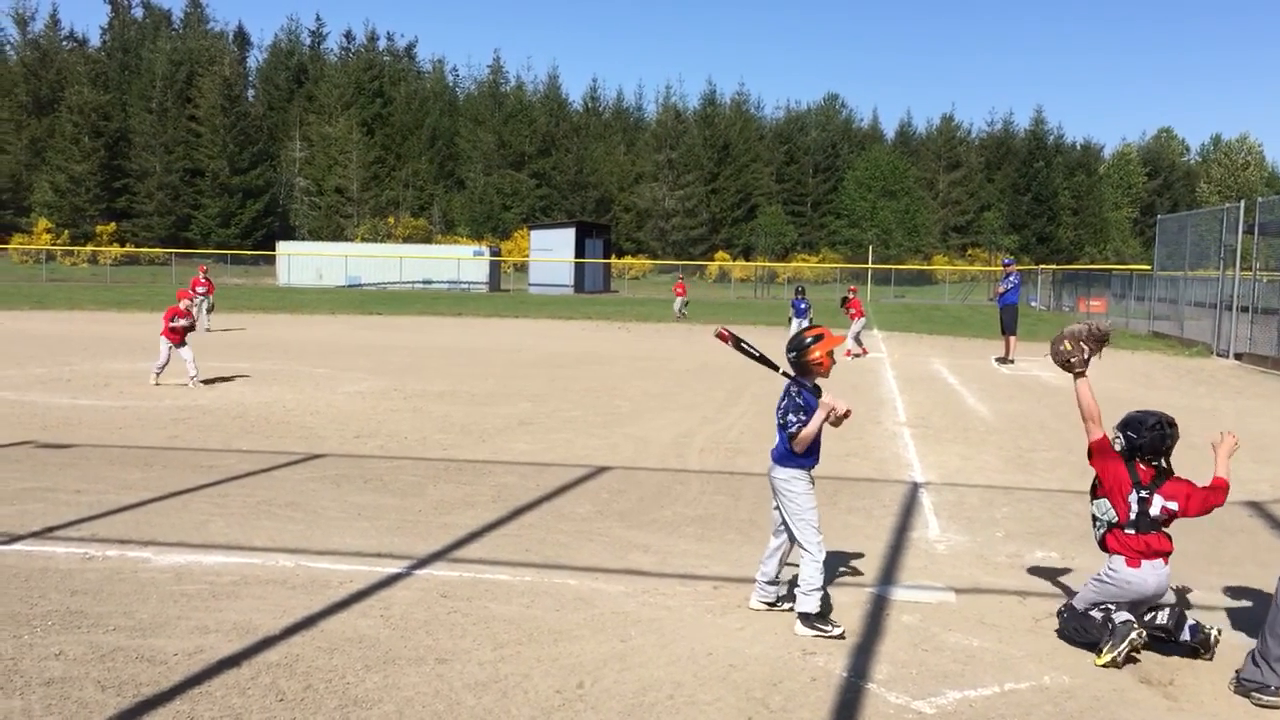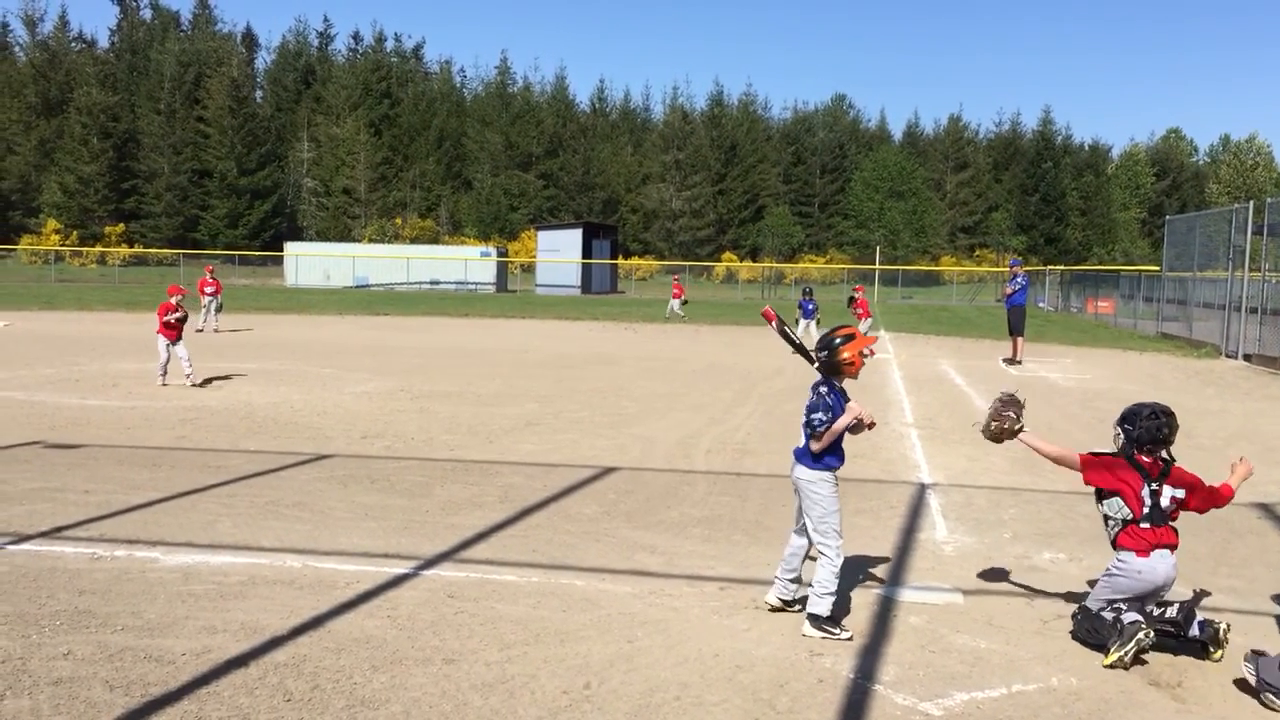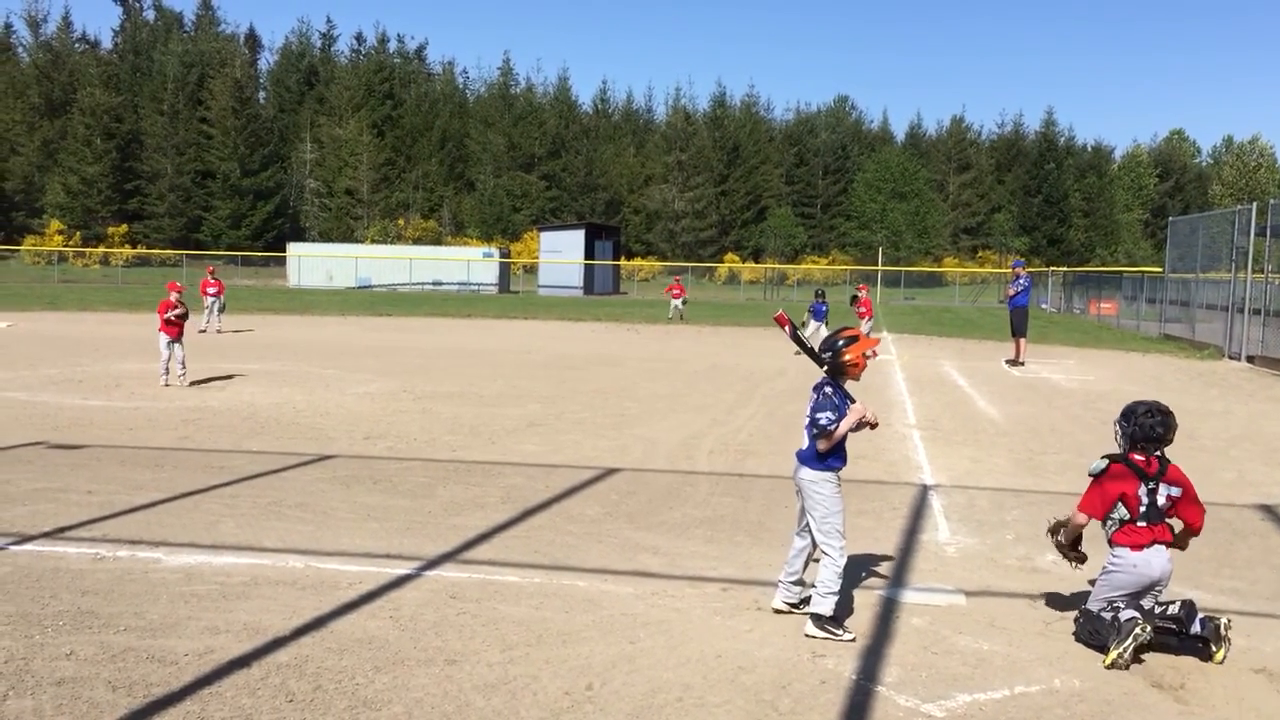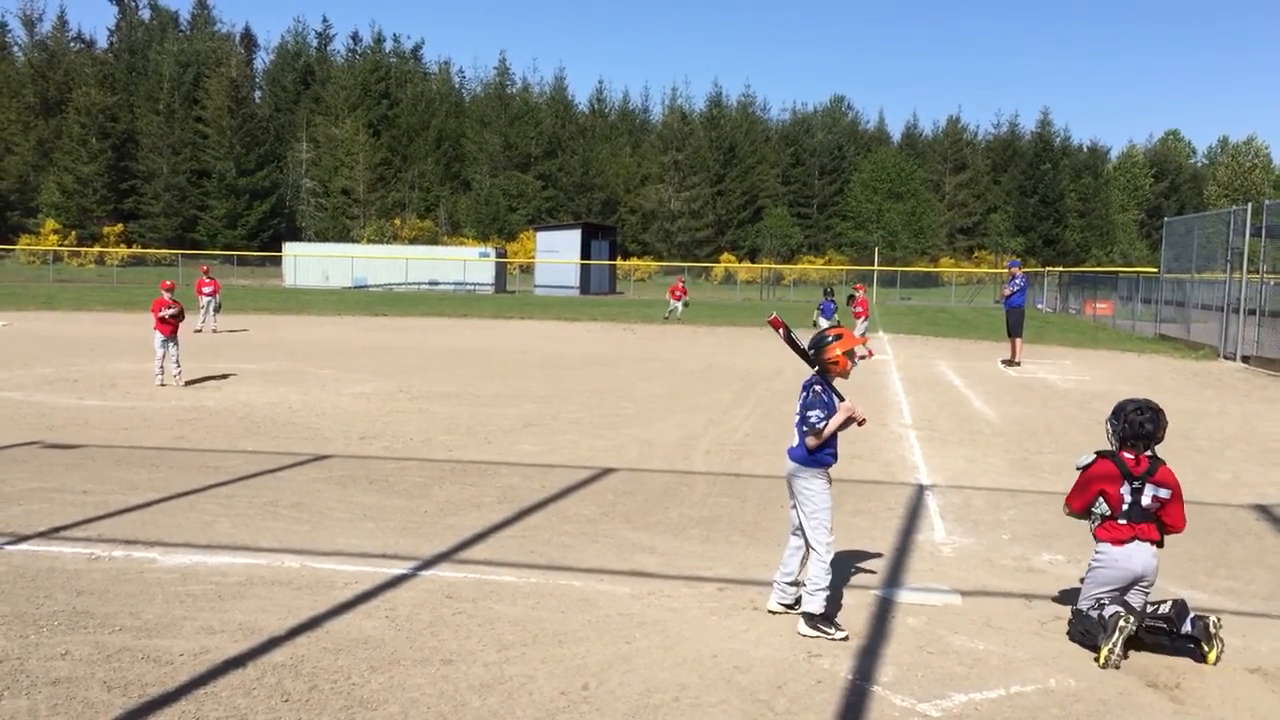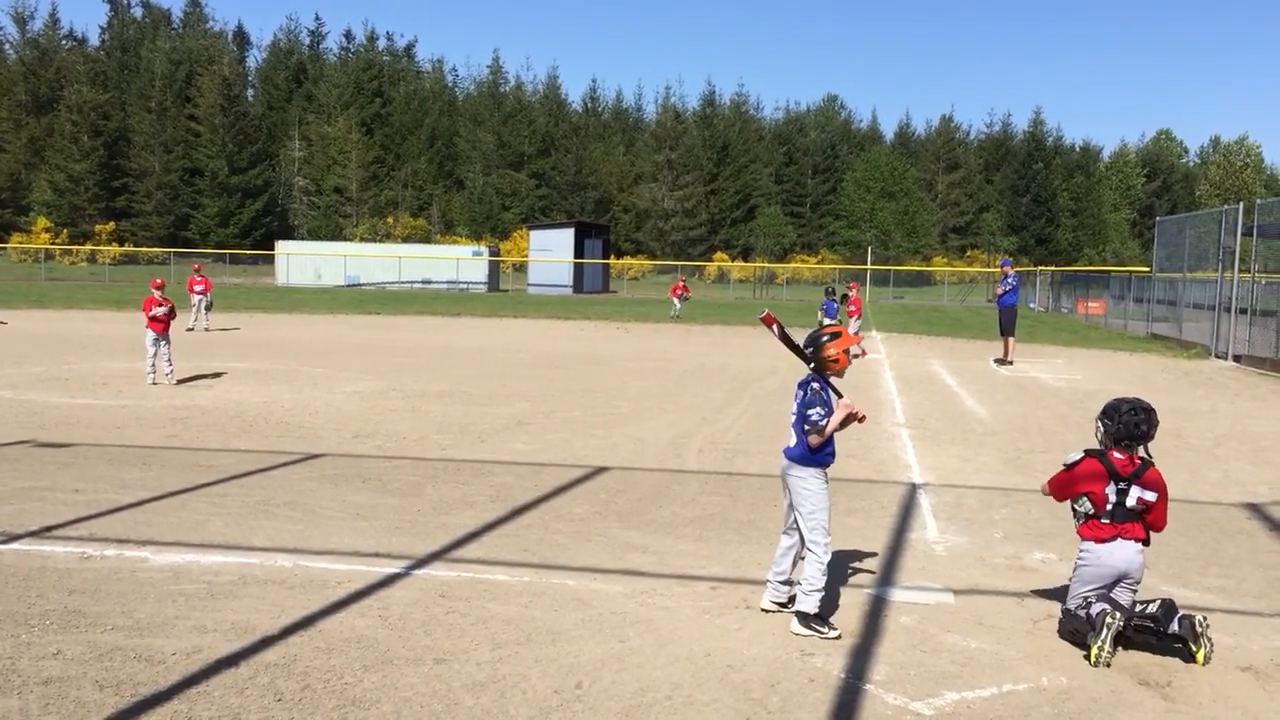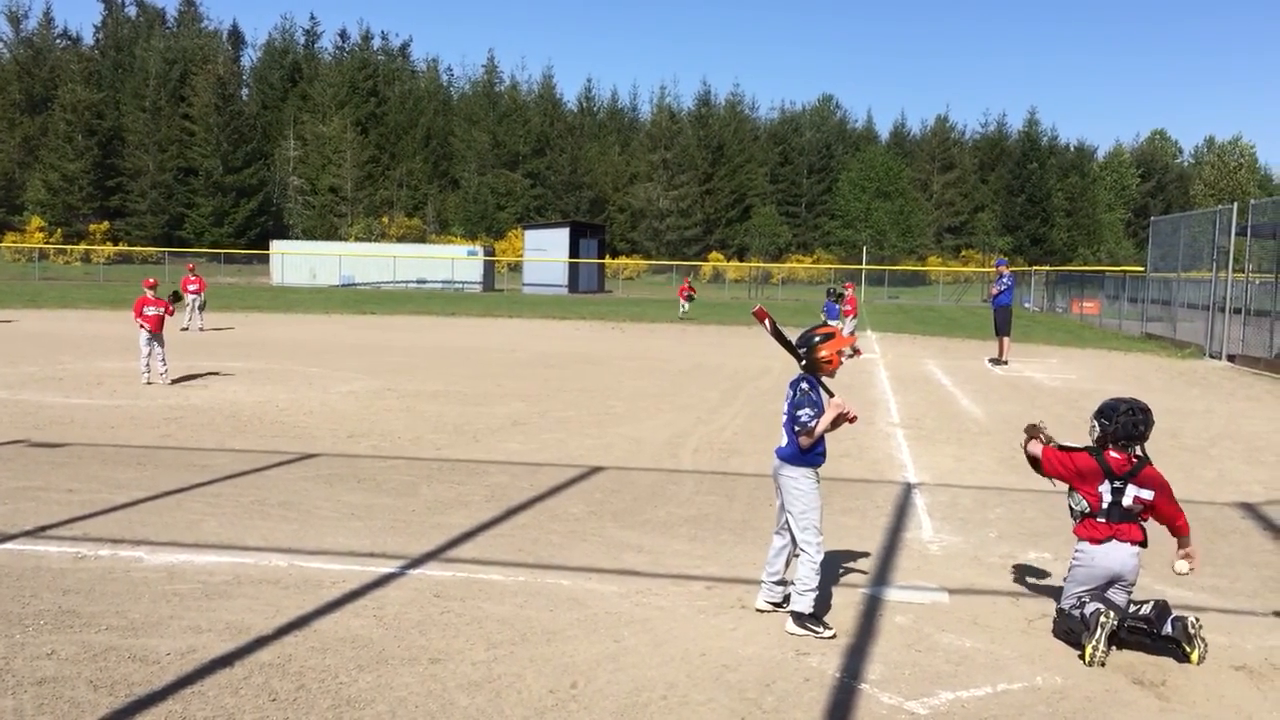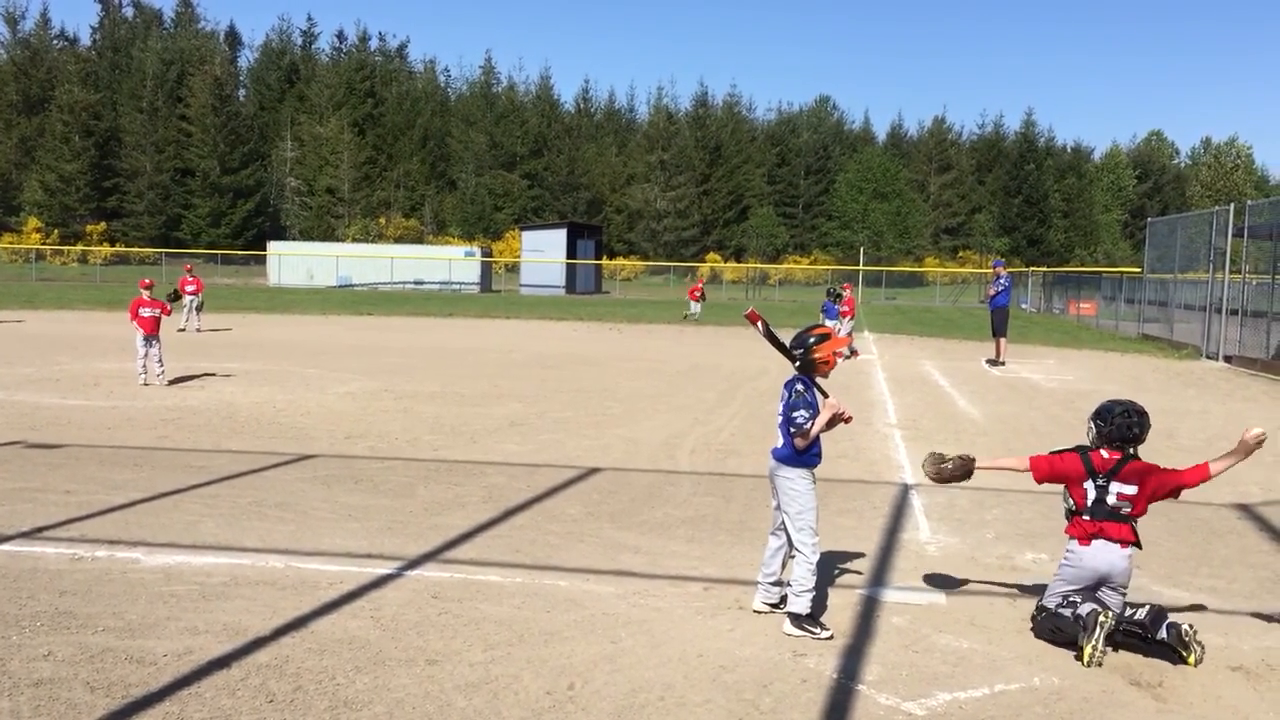
dt=0.3s
person 1, frame 1
left shoulder: (810, 390)
right shoulder: (795, 395)
left elbow: (833, 423)
right elbow: (799, 444)
left wrist: (837, 412)
right wrist: (822, 411)
left hip: (786, 472)
right hip: (793, 476)
left knee: (783, 535)
right knee: (812, 545)
left ankle: (765, 593)
right ankle: (809, 615)
person 1, frame 2
left shoulder: (833, 390)
right shoulder: (824, 395)
left elbow: (848, 430)
right elbow: (816, 444)
left wrist: (860, 422)
right wrist: (847, 417)
left hip: (805, 472)
right hip: (817, 476)
left knee: (802, 534)
right knee: (830, 547)
left ankle: (782, 592)
right ankle: (818, 617)
person 1, frame 3
left shoulder: (832, 389)
right shoulder: (829, 394)
left elbow: (840, 429)
right elbow: (824, 443)
left wrist: (862, 420)
right wrist: (852, 417)
left hip: (808, 472)
right hip: (820, 477)
left knee: (805, 536)
right knee: (834, 548)
left ankle: (788, 595)
right ankle: (821, 617)
person 1, frame 4
left shoulder: (817, 386)
right shoulder: (818, 392)
right elbow: (813, 440)
left wrist: (849, 419)
right wrist: (840, 415)
left hip: (802, 469)
right hip: (810, 473)
left knee: (800, 535)
right knee: (821, 544)
left ankle: (783, 596)
right ankle: (813, 615)
person 1, frame 5
left shoulder: (809, 384)
right shoulder: (816, 390)
right elbow: (815, 438)
left wrist: (848, 418)
right wrist: (840, 412)
left hip: (796, 468)
right hip: (808, 473)
left knee: (792, 534)
right knee: (818, 545)
left ankle: (776, 594)
right ankle: (806, 615)
person 1, frame 6
left shoulder: (802, 384)
right shoulder: (806, 391)
right elbow: (806, 439)
left wrist: (839, 418)
right wrist: (831, 412)
left hip: (787, 468)
right hip: (799, 473)
left knee: (785, 533)
right knee: (810, 543)
left ankle: (771, 594)
right ankle: (801, 614)
person 1, frame 7
left shoulder: (795, 385)
right shoulder: (801, 392)
right elbow: (801, 440)
left wrist: (834, 419)
right wrist: (825, 413)
left hip: (783, 468)
right hip: (795, 473)
left knee: (781, 534)
right knee: (806, 544)
left ankle: (768, 595)
right ankle: (798, 615)
person 2, frame 1
left shoulder: (1115, 469)
right shoulder: (1175, 487)
left elbow: (1092, 421)
right elbow: (1217, 494)
left wrist: (1080, 375)
right wrist: (1223, 455)
left hip: (1125, 572)
right hip: (1160, 575)
left knee: (1071, 618)
right knee: (1133, 610)
left ankle: (1119, 628)
right ankle: (1190, 630)
person 2, frame 2
left shoulder: (1116, 467)
right shoulder: (1178, 475)
left elbow: (1066, 458)
right elbow: (1218, 497)
left wrist: (1022, 434)
right wrist: (1238, 476)
left hip: (1134, 564)
right hip: (1168, 565)
left knee: (1086, 621)
right knee: (1139, 611)
left ankle: (1128, 629)
right ankle: (1198, 625)
person 2, frame 3
left shoulder: (1113, 471)
right shoulder: (1173, 474)
left elbow: (1081, 518)
right elbow: (1195, 522)
left wrist: (1066, 536)
right wrist: (1180, 540)
left hip: (1129, 560)
right hip: (1162, 560)
left knee: (1090, 621)
right knee: (1139, 613)
left ankle: (1127, 625)
right ankle: (1199, 624)
person 2, frame 4
left shoulder: (1100, 467)
right shoulder: (1164, 475)
left elbow: (1071, 508)
right elbow: (1176, 525)
left hip: (1112, 554)
right hip: (1148, 556)
left knee: (1083, 621)
right knee: (1130, 615)
left ankle: (1112, 619)
right ankle: (1192, 625)
person 2, frame 5
left shoulder: (1087, 465)
right shoulder: (1152, 476)
left elbow: (1047, 489)
right elbow: (1157, 524)
left hip: (1097, 552)
right hip: (1134, 554)
left knee: (1075, 618)
right knee: (1119, 614)
left ankle: (1099, 615)
right ankle: (1178, 623)
person 2, frame 6
left shoulder: (1084, 461)
right shoulder: (1150, 476)
left elbow: (1033, 449)
right elbow: (1175, 517)
left wrist: (1034, 439)
right wrist: (1185, 545)
left hip: (1092, 553)
right hip: (1129, 556)
left knee: (1067, 618)
right knee: (1115, 610)
left ankle: (1091, 616)
right ankle: (1174, 623)
person 2, frame 7
left shoulder: (1076, 461)
right shoulder: (1143, 473)
left elbow: (1025, 464)
right elbow: (1195, 475)
left wrist: (978, 463)
right wrist: (1239, 452)
left hip: (1083, 553)
right hip: (1121, 557)
left knee: (1047, 618)
right knee: (1108, 614)
left ankle: (1088, 617)
right ankle: (1167, 629)
